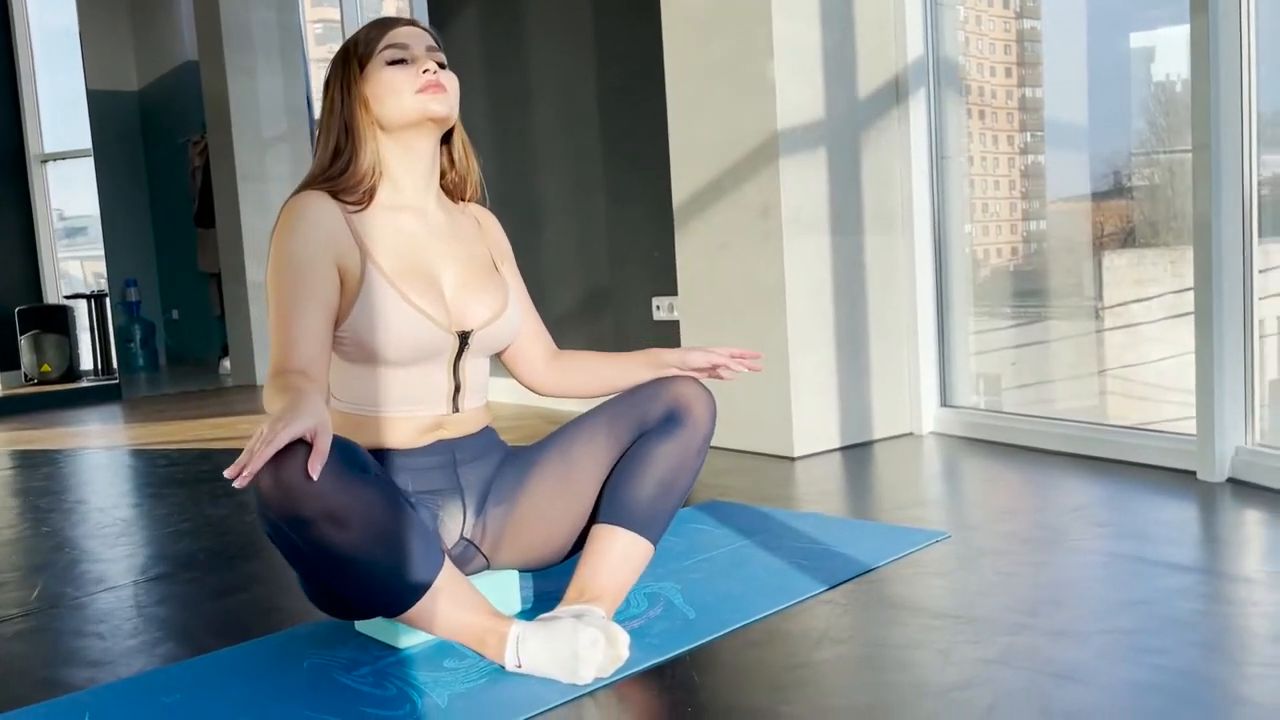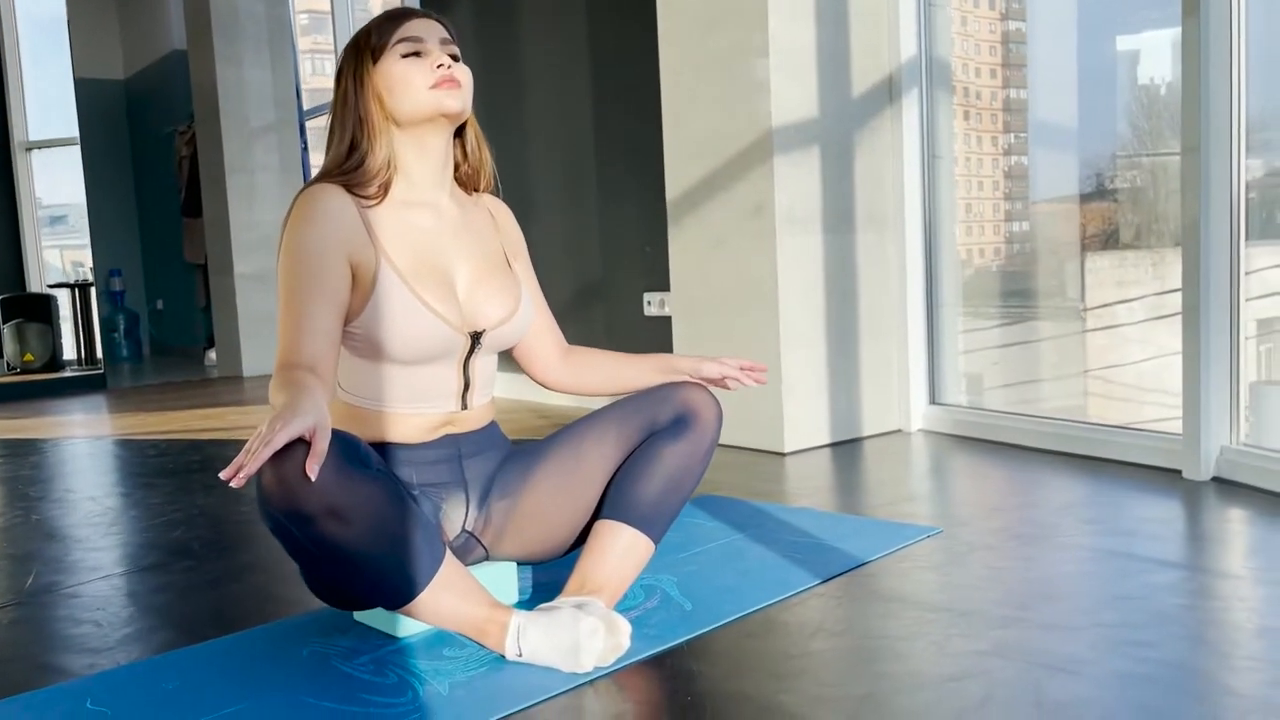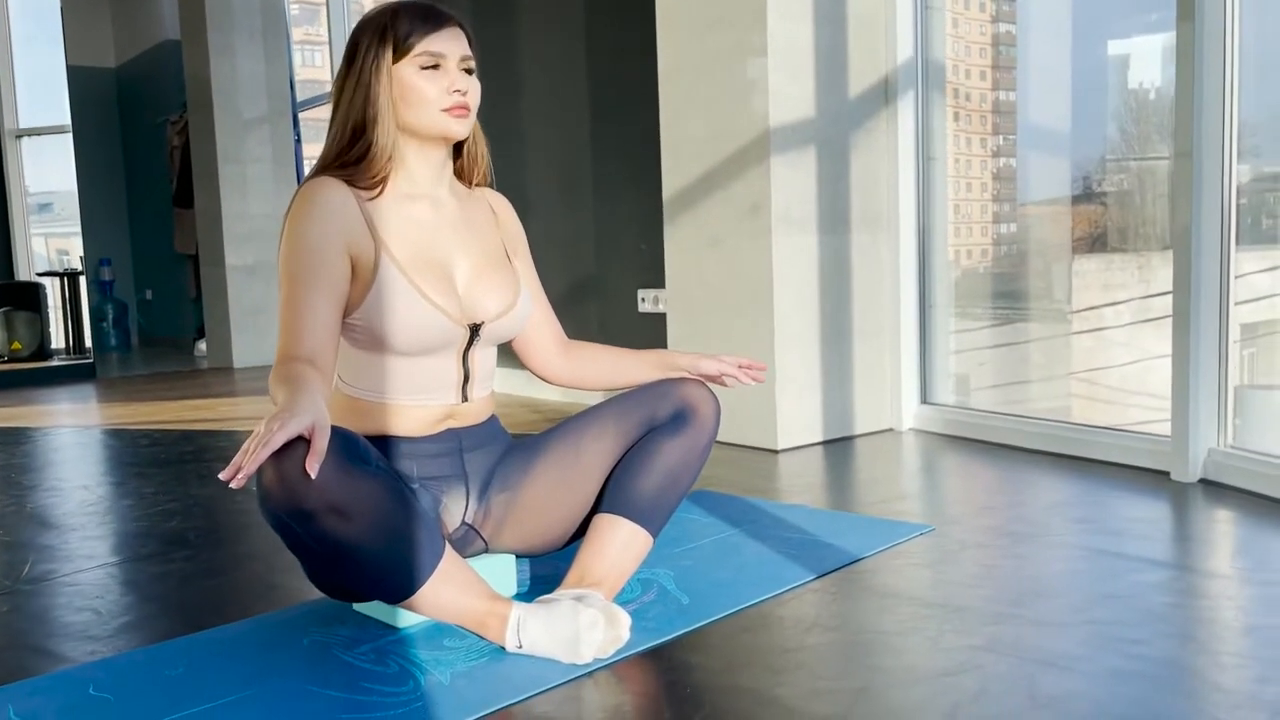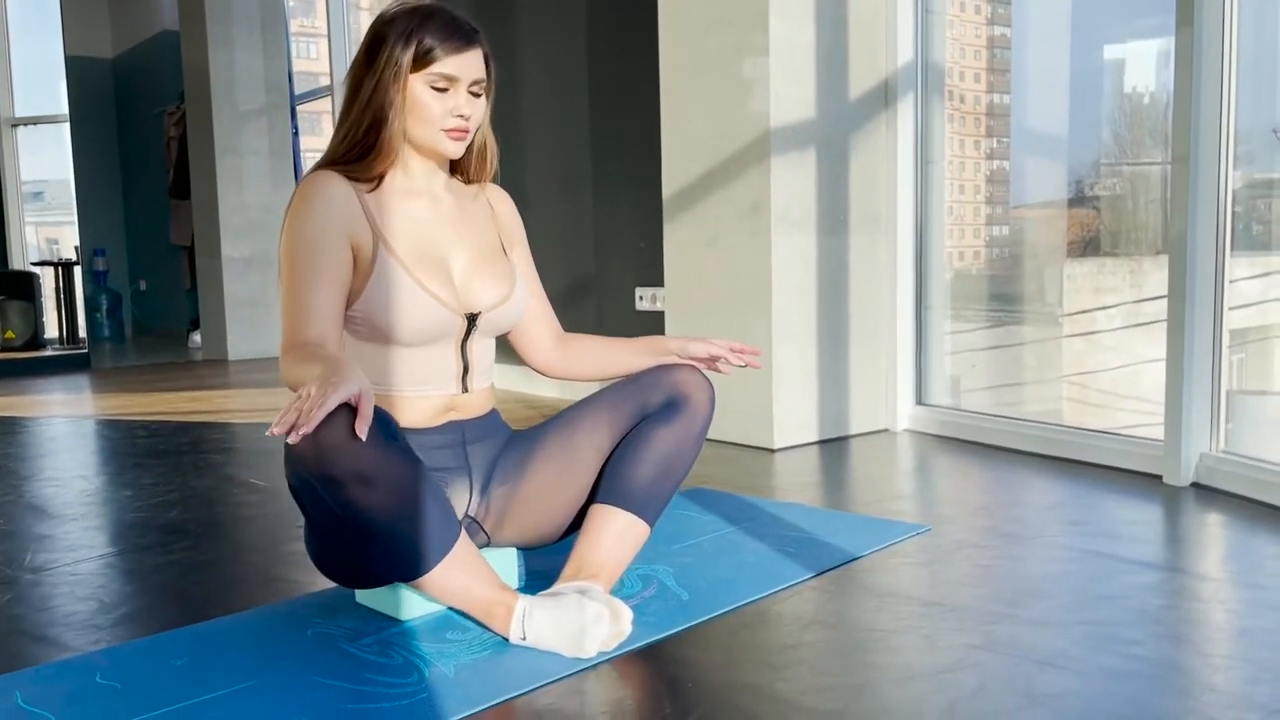
dt=0.3s
person 1, frame 1
left shoulder: (479, 224)
right shoulder: (319, 218)
left elbow: (543, 365)
right elbow: (292, 373)
left wrist: (666, 359)
right wrist: (302, 403)
left hip: (489, 488)
right hip: (380, 512)
left knee: (682, 404)
right knee: (295, 476)
left ankle: (583, 616)
right ankle: (505, 639)
person 1, frame 2
left shoulder: (492, 217)
right shoulder: (333, 211)
left elbow: (554, 360)
right elbow: (300, 366)
left wrist: (677, 365)
right wrist: (305, 402)
left hip: (492, 481)
right hip: (381, 501)
left knee: (688, 409)
right knee: (295, 473)
left ankle: (582, 608)
right ankle: (506, 629)
person 1, frame 3
left shoulder: (492, 211)
right shoulder: (332, 205)
left elbow: (553, 355)
right elbow: (300, 361)
left wrist: (675, 360)
right wrist: (304, 401)
left hip: (490, 474)
right hip: (382, 492)
left knee: (686, 402)
right knee: (297, 470)
left ankle: (581, 601)
right ankle: (505, 621)
person 1, frame 4
left shoulder: (492, 206)
right shoulder: (333, 197)
left elbow: (549, 347)
right elbow: (303, 350)
left wrist: (669, 347)
right wrist: (334, 373)
left hip: (491, 465)
right hip: (392, 488)
left knee: (680, 390)
right knee: (330, 439)
left ankle: (581, 593)
right ankle: (513, 613)
